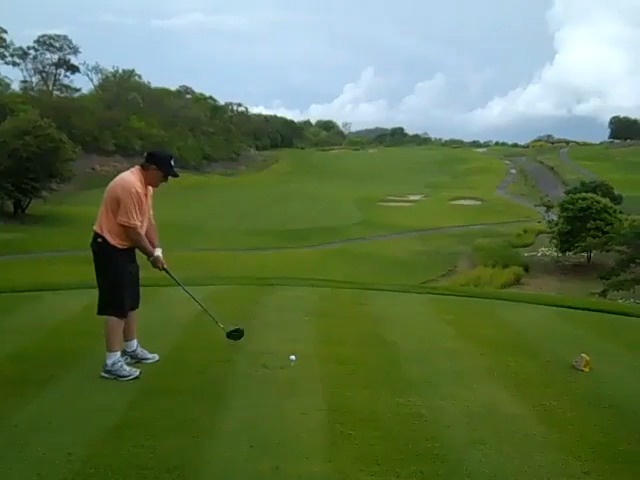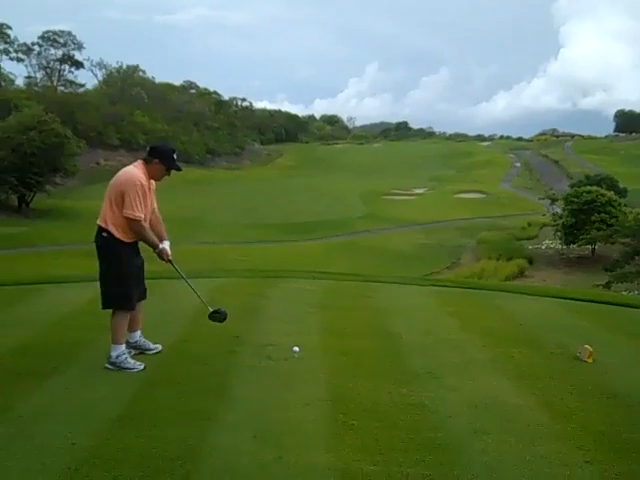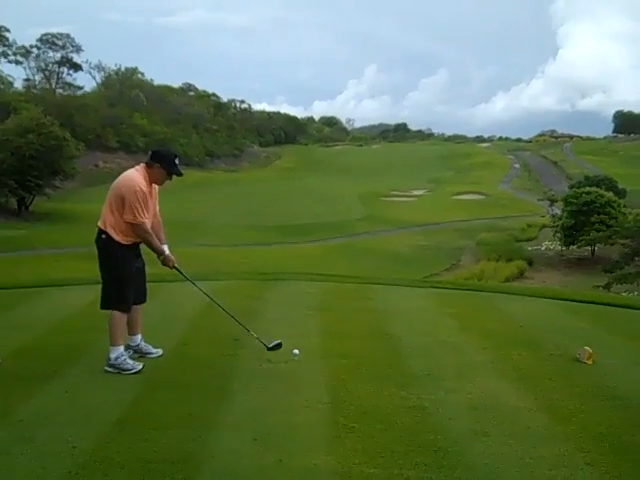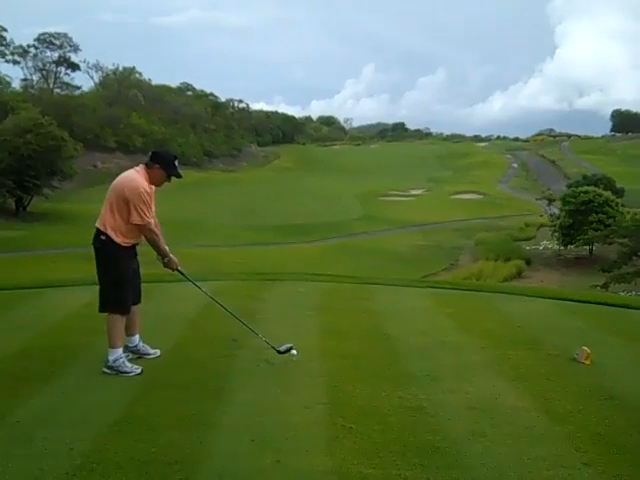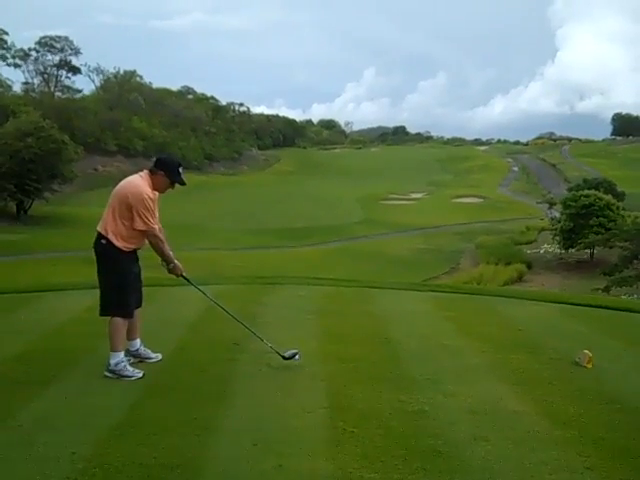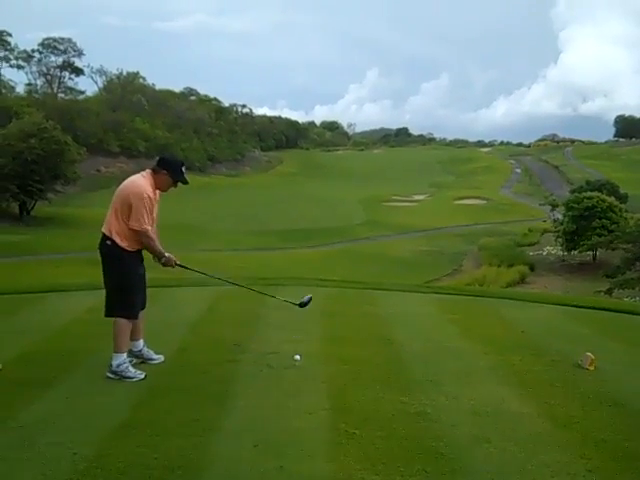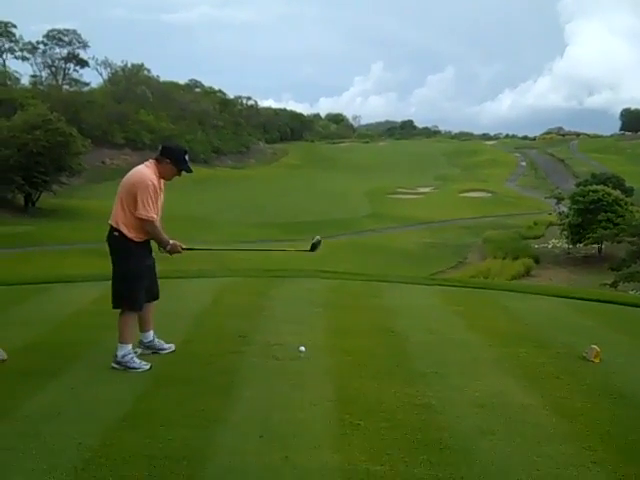
dt=0.3s
person 1, frame 1
left shoulder: (144, 184)
right shoulder: (130, 186)
left elbow: (147, 221)
right elbow: (132, 230)
left wrist: (157, 249)
right wrist: (151, 255)
left hip: (123, 248)
right hip: (110, 248)
left knee: (130, 302)
right knee: (117, 306)
left ankle: (131, 349)
right ankle: (112, 363)
person 1, frame 2
left shoulder: (146, 178)
right shoulder: (135, 180)
left elbow: (152, 214)
right elbow: (136, 223)
left wrist: (165, 242)
right wrist: (157, 247)
left hip: (126, 241)
right hip: (114, 242)
left knee: (136, 294)
right knee: (123, 299)
left ankle: (134, 340)
right ankle: (117, 355)
person 1, frame 3
left shoulder: (149, 182)
right shoulder: (135, 185)
left elbow: (155, 217)
right elbow: (140, 228)
left wrist: (164, 246)
right wrist: (161, 253)
left hip: (128, 243)
right hip: (114, 244)
left knee: (136, 297)
right knee: (120, 301)
left ankle: (135, 343)
right ankle: (115, 357)
person 1, frame 4
left shoulder: (144, 180)
right shoulder: (137, 186)
left elbow: (152, 220)
right elbow: (147, 229)
left wrist: (165, 249)
right wrist: (165, 256)
left hip: (124, 244)
right hip: (112, 245)
left knee: (132, 298)
right knee: (118, 303)
left ankle: (133, 344)
right ankle: (114, 359)
person 1, frame 5
left shoulder: (147, 185)
right shoulder: (141, 192)
left elbow: (156, 226)
right elbow: (152, 235)
left wrist: (170, 255)
right wrist: (170, 262)
left hip: (124, 247)
right hip: (113, 248)
left knee: (132, 301)
right knee: (120, 307)
left ankle: (134, 348)
right ankle: (116, 362)
person 1, frame 6
left shoulder: (149, 185)
right shoulder: (142, 191)
left elbow: (148, 226)
right elbow: (143, 233)
left wrist: (161, 253)
right wrist: (162, 256)
left hip: (128, 248)
right hip: (118, 250)
left knee: (137, 303)
right knee: (126, 307)
left ankle: (136, 349)
right ankle: (118, 363)
person 1, frame 7
left shoulder: (155, 176)
right shoulder: (146, 180)
left elbow: (154, 217)
right elbow: (148, 222)
left wrist: (165, 241)
right wrist: (167, 243)
left hip: (138, 240)
right hip: (126, 241)
left knee: (148, 294)
right knee: (132, 299)
left ankle: (148, 340)
right ankle: (123, 354)
